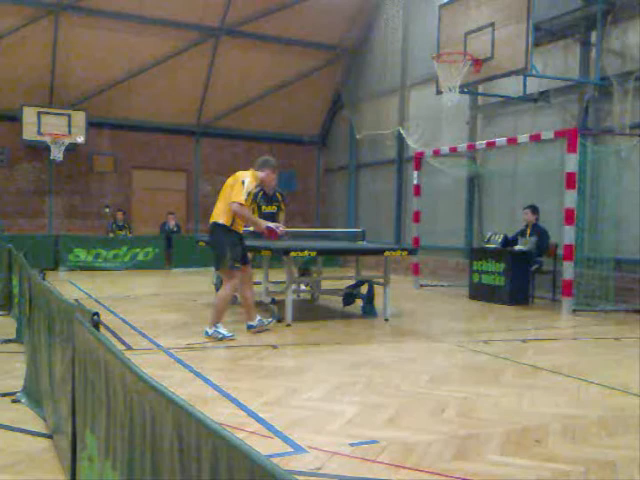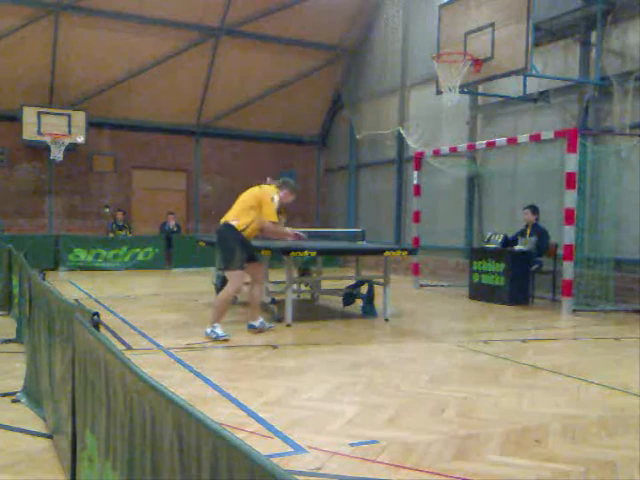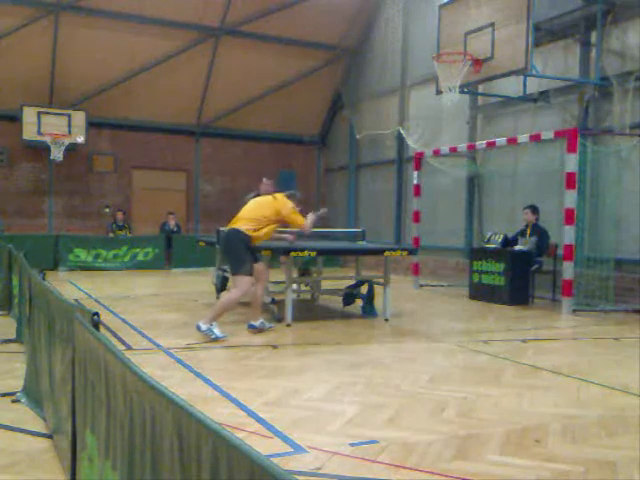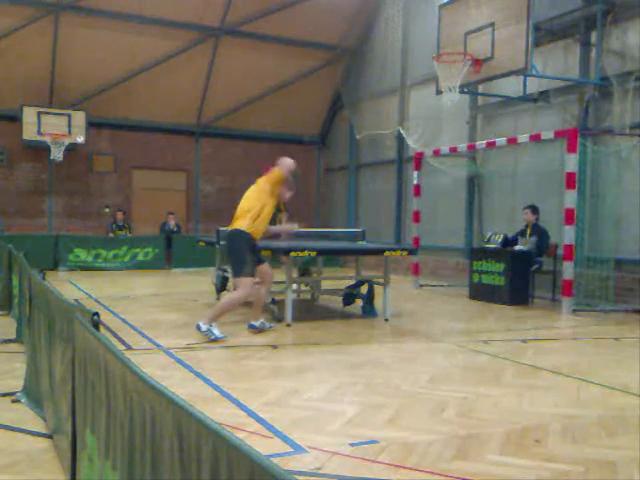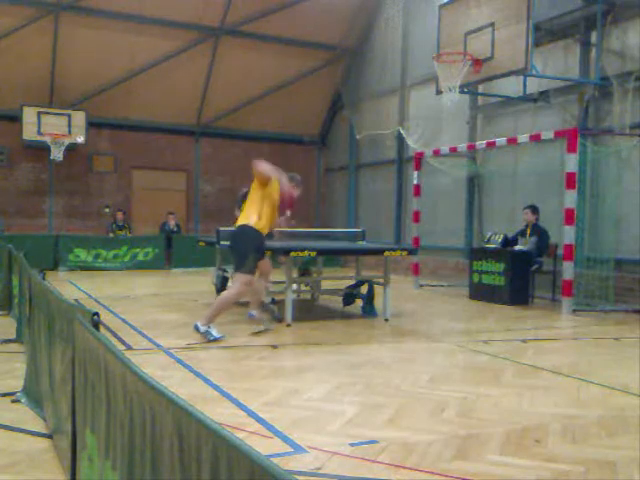
dt=0.4s
person 1, frame 1
left shoulder: (249, 181)
right shoulder: (245, 178)
right elbow: (236, 208)
left wrist: (267, 224)
right wrist: (259, 224)
left hip: (233, 234)
right hip: (223, 232)
left knee: (246, 277)
right knee: (232, 282)
left ankle: (253, 321)
right ankle: (213, 327)
person 1, frame 2
left shoulder: (265, 192)
right shoulder: (272, 195)
left elbow: (260, 227)
right elbow: (268, 226)
left wrist: (285, 234)
right wrist: (289, 234)
left hip: (238, 236)
right hip: (231, 235)
left knee: (258, 276)
right knee: (236, 283)
left ankle: (255, 321)
right ankle: (213, 326)
person 1, frame 3
left shoulder: (271, 200)
right shoulder: (285, 204)
right elbow: (306, 228)
left wrist: (282, 236)
right wrist: (311, 217)
left hip: (238, 238)
right hip: (237, 240)
left knee: (262, 275)
right knee: (242, 288)
left ankle: (256, 321)
right ankle: (207, 324)
person 1, frame 4
left shoulder: (267, 195)
right shoulder: (267, 184)
right elbow: (289, 165)
left wrist: (280, 229)
right wrist: (283, 164)
left hip: (247, 241)
right hip: (240, 239)
left knee: (266, 277)
right knee: (245, 291)
left ankle: (256, 322)
right ankle: (206, 324)
person 1, frame 5
left shoulder: (275, 193)
right shoulder: (266, 180)
right elbow: (258, 166)
right wrist: (279, 179)
left hip: (249, 235)
right hip: (248, 234)
left knee: (265, 271)
right knee: (240, 287)
left ankle: (254, 312)
right ankle: (204, 324)
